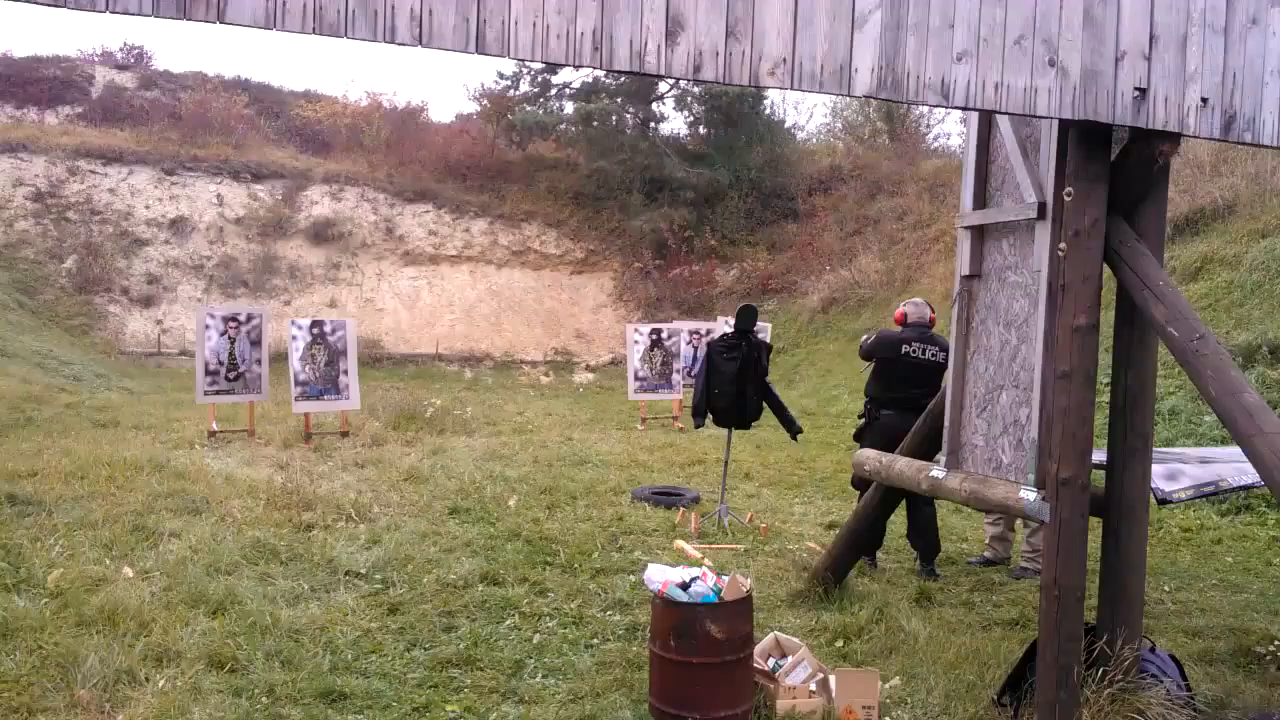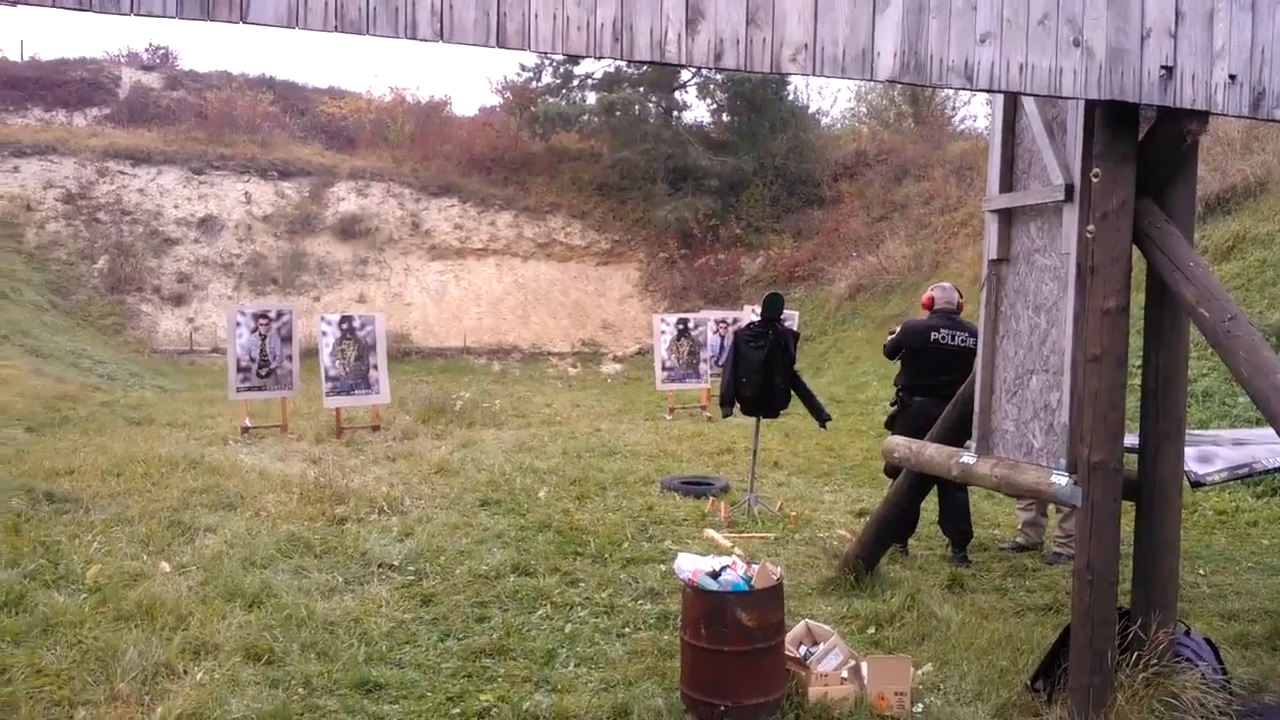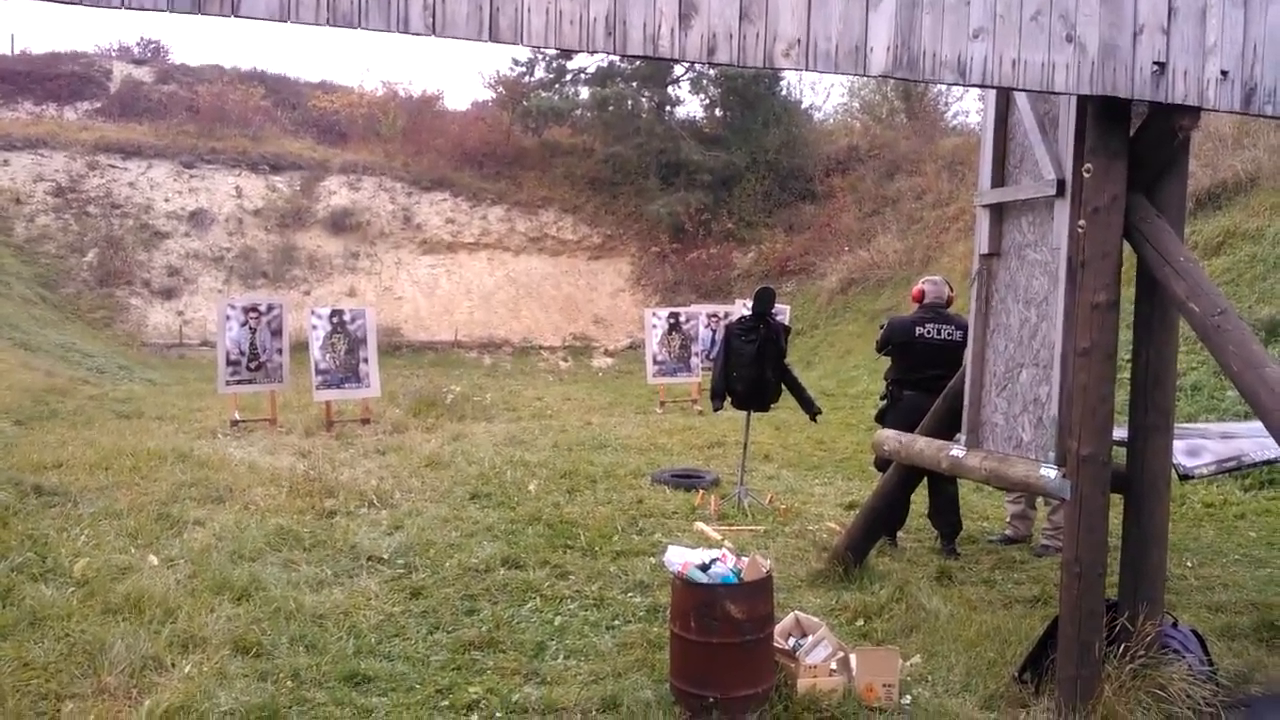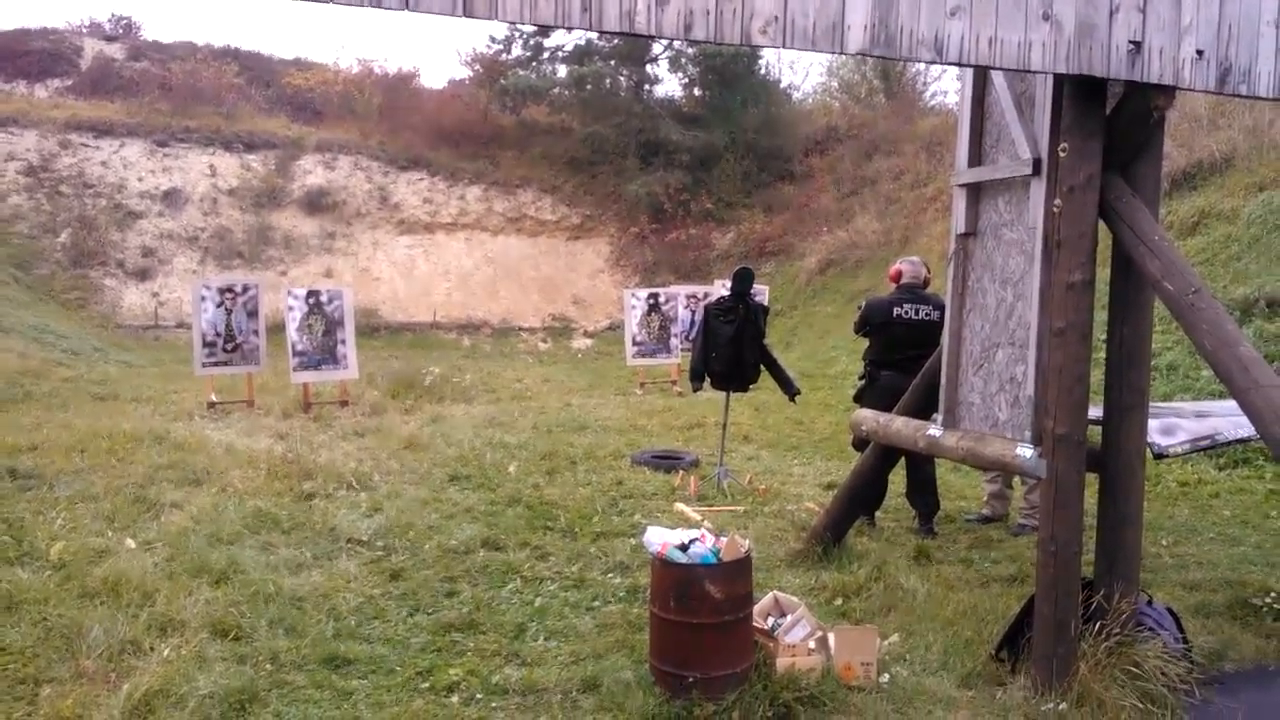
dt=0.7s
person 1, frame 1
left shoulder: (888, 340)
right shoulder: (943, 348)
left elbow: (865, 352)
right elbow: (937, 378)
left wrist: (867, 340)
left hip: (885, 422)
left knee: (873, 488)
right knee: (921, 493)
left ankle: (867, 553)
right ankle: (927, 560)
person 1, frame 2
left shoulder: (915, 328)
right shoulder: (972, 334)
left elbow: (890, 352)
right elbow: (964, 364)
left wrist: (893, 338)
left hip: (916, 410)
right knee: (953, 479)
left ankle: (899, 540)
right ankle: (959, 547)
person 1, frame 3
left shoulder: (901, 324)
right shoulder: (962, 327)
left elbow: (881, 348)
right elbow: (966, 361)
left hip: (906, 404)
right knee: (943, 473)
left ankle: (888, 532)
right ankle: (948, 539)
person 1, frame 4
left shoulder: (878, 306)
right shoulder: (939, 308)
left elbow: (859, 329)
right elbow: (946, 341)
left hip: (883, 385)
right knee: (921, 453)
left ankle: (866, 512)
right ankle: (926, 519)
